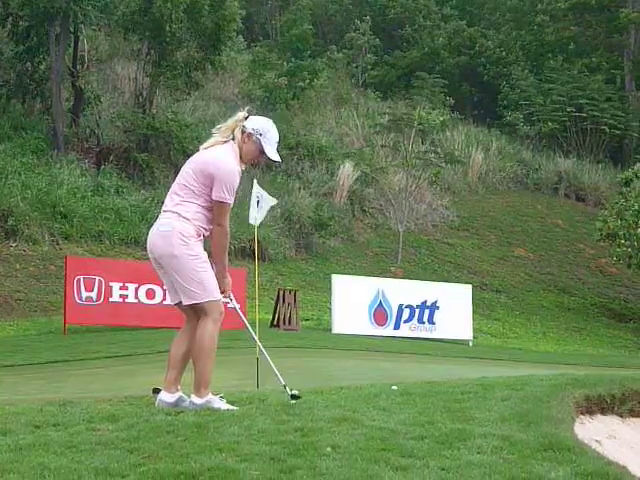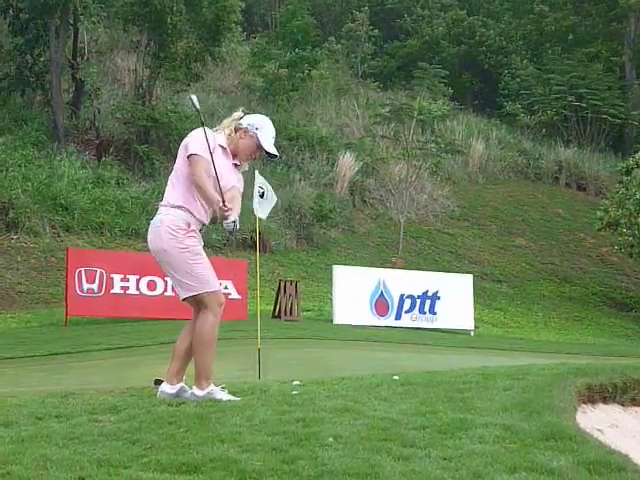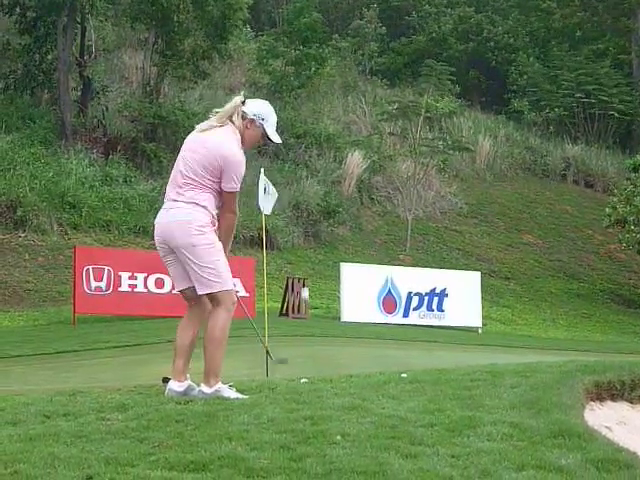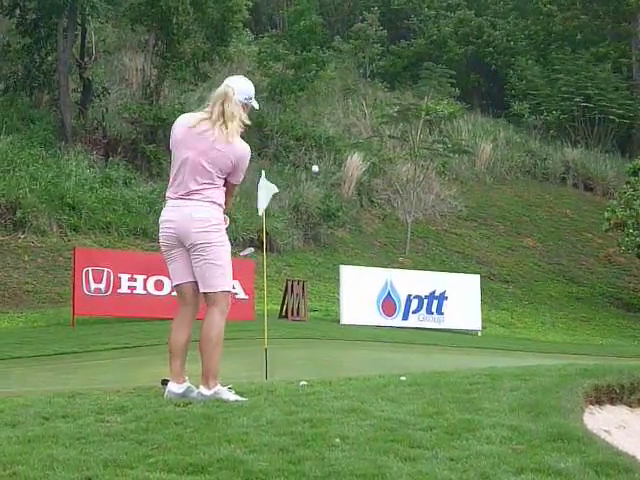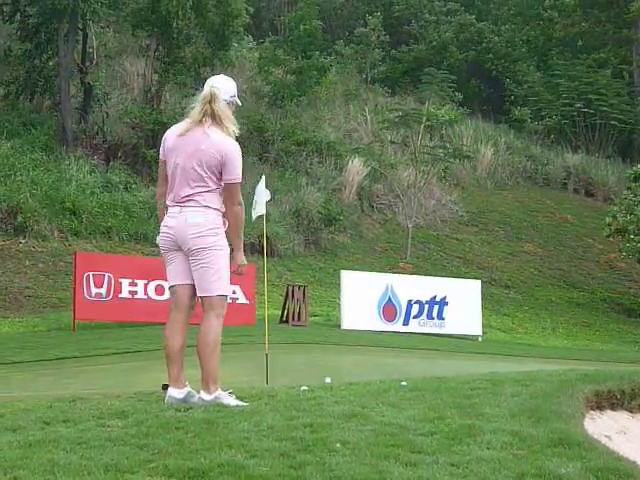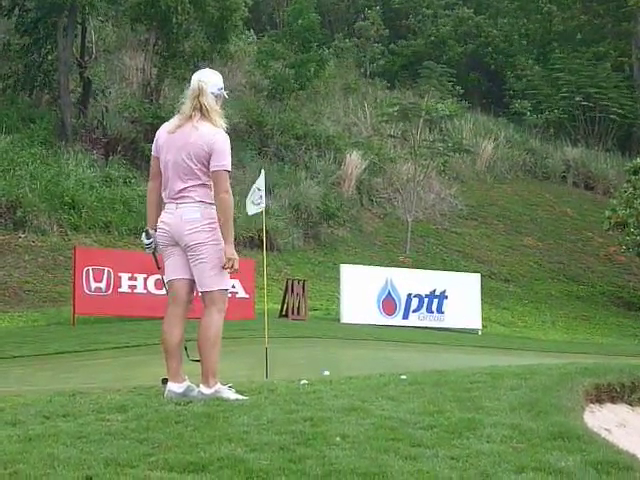
dt=0.5s
person 1, frame 1
left shoulder: (217, 154)
right shoulder: (228, 166)
left elbow: (211, 221)
right elbow: (220, 225)
left wrist: (214, 266)
right wrist: (222, 272)
left hip: (161, 237)
right hip: (178, 238)
left knee: (195, 318)
right knee: (212, 313)
left ankle: (170, 392)
right ankle: (202, 395)
person 1, frame 2
left shoulder: (235, 169)
right shoulder: (201, 137)
left elbow: (234, 201)
right elbow: (199, 177)
left wrist: (231, 216)
right wrist: (218, 206)
left hip: (182, 234)
right hip: (173, 229)
left knee: (205, 309)
right knee: (213, 303)
left ankle: (172, 383)
right ankle: (203, 386)
person 1, frame 3
left shoulder: (205, 133)
right shoulder: (233, 153)
right elbow: (229, 211)
left wrist: (217, 245)
right wrist: (223, 250)
left hip: (167, 223)
right hip: (191, 225)
left knee: (198, 305)
right knee: (225, 302)
left ankle: (178, 381)
right ankle: (211, 385)
person 1, frame 4
left shoulder: (182, 123)
right shoulder: (240, 148)
left hip: (170, 217)
right hip: (204, 220)
left knee: (186, 304)
right knee: (218, 304)
left ankle: (176, 383)
right ankle: (210, 386)
person 1, frame 5
left shoulder: (172, 134)
right shoulder: (227, 146)
left elbow: (162, 187)
right elbow: (234, 204)
right wrist: (238, 249)
left hip: (172, 225)
right hip: (204, 226)
left knee: (180, 308)
right knee: (215, 309)
left ankle: (176, 388)
right ankle: (210, 391)
person 1, frame 6
left shoulder: (165, 131)
right shoulder: (215, 136)
left elbow: (154, 183)
right elbow: (222, 193)
left wrist: (151, 229)
right wrist: (228, 242)
left hip: (169, 220)
right hip: (200, 221)
left knee: (177, 302)
right knee: (216, 303)
left ankle: (175, 382)
right ankle: (210, 385)
